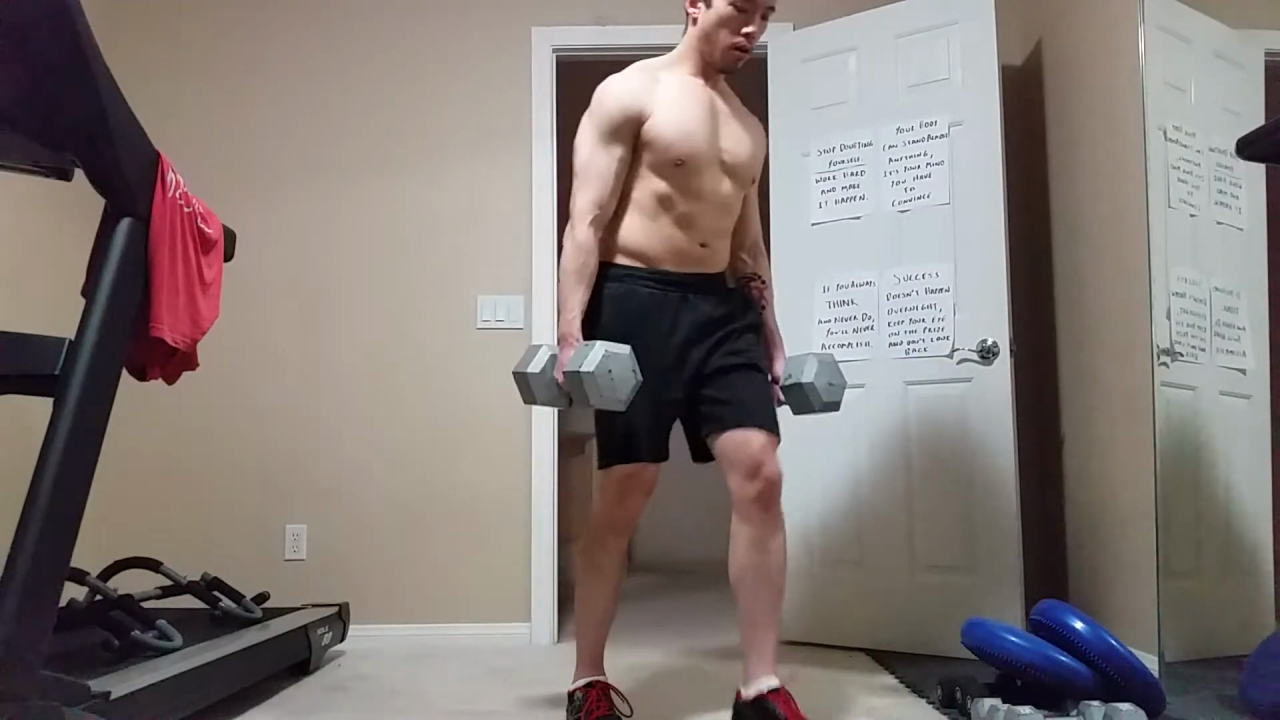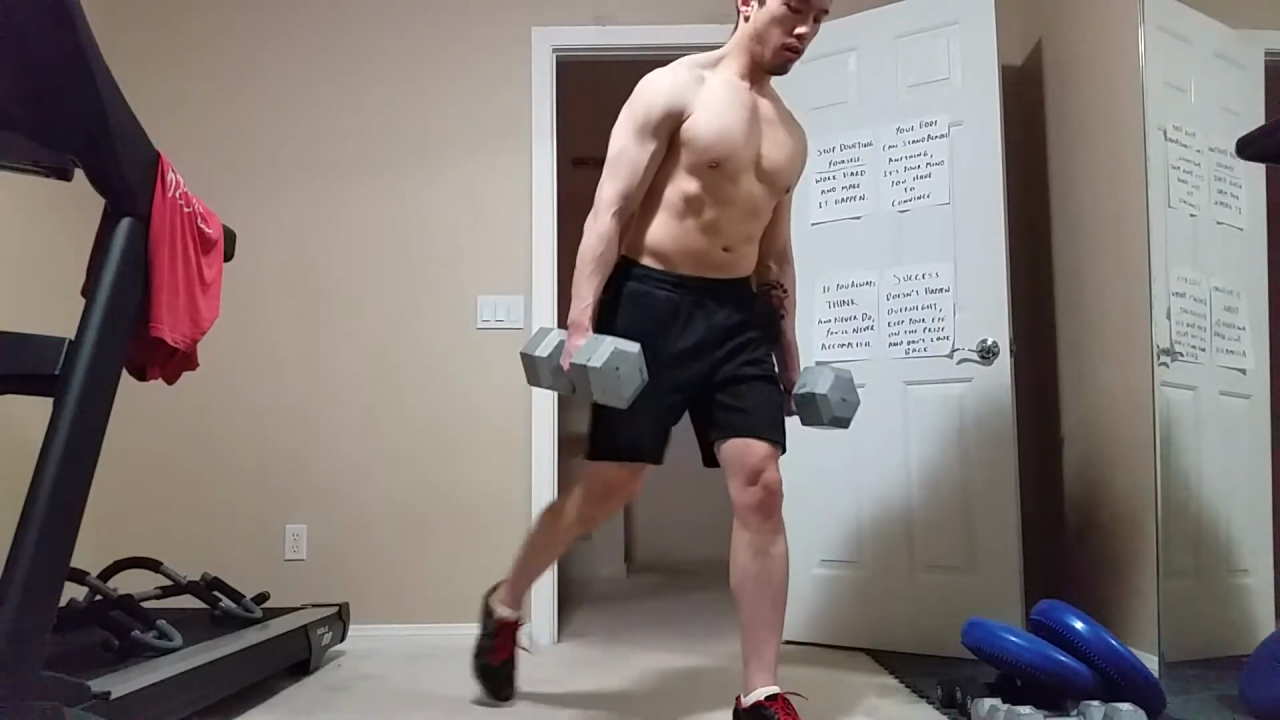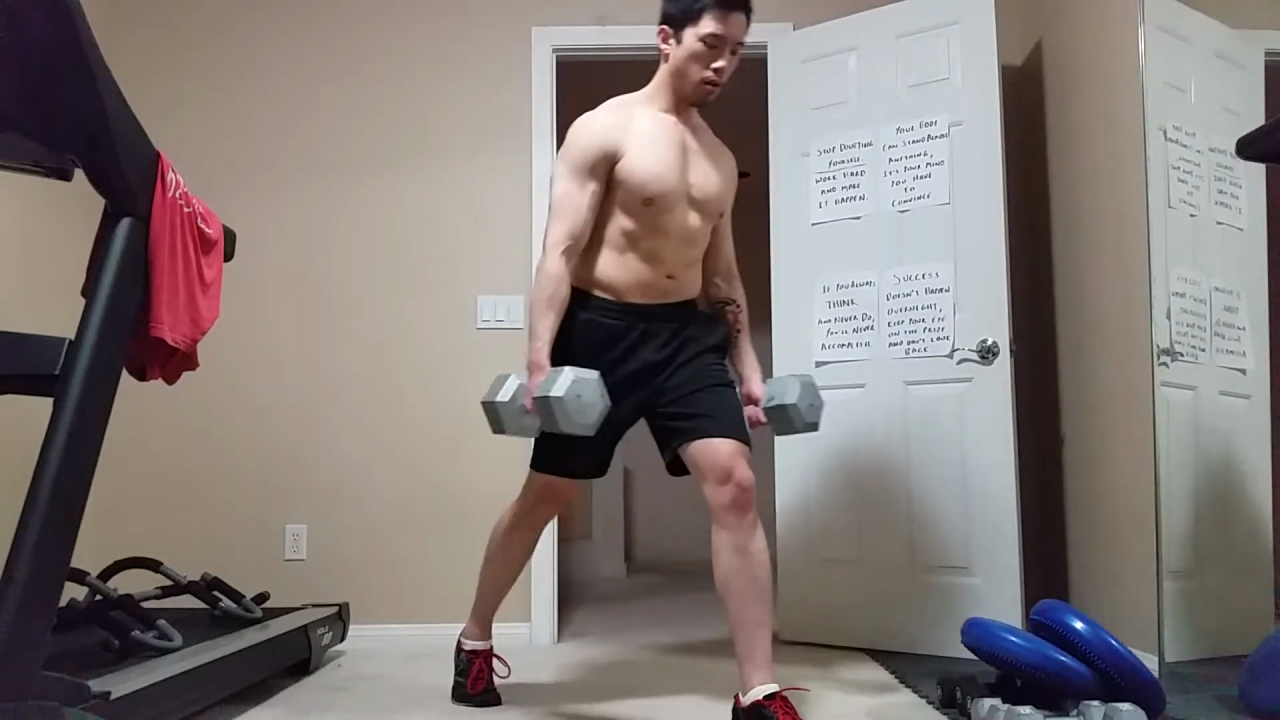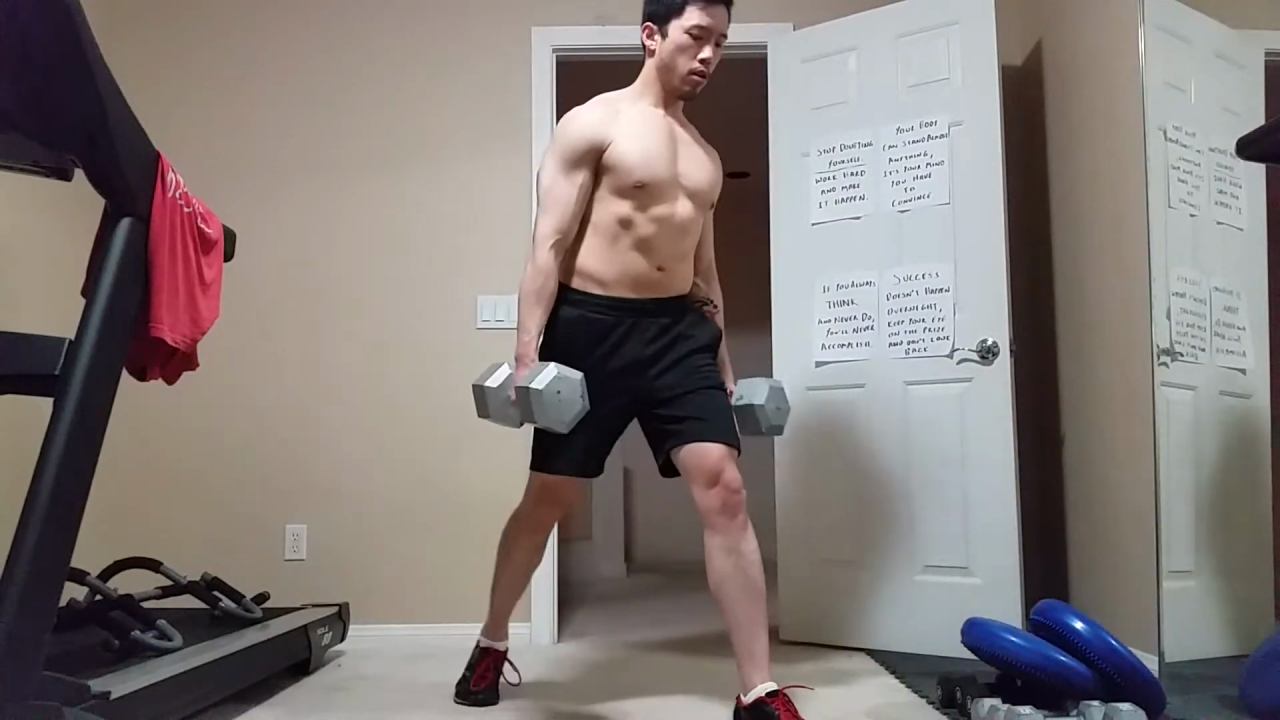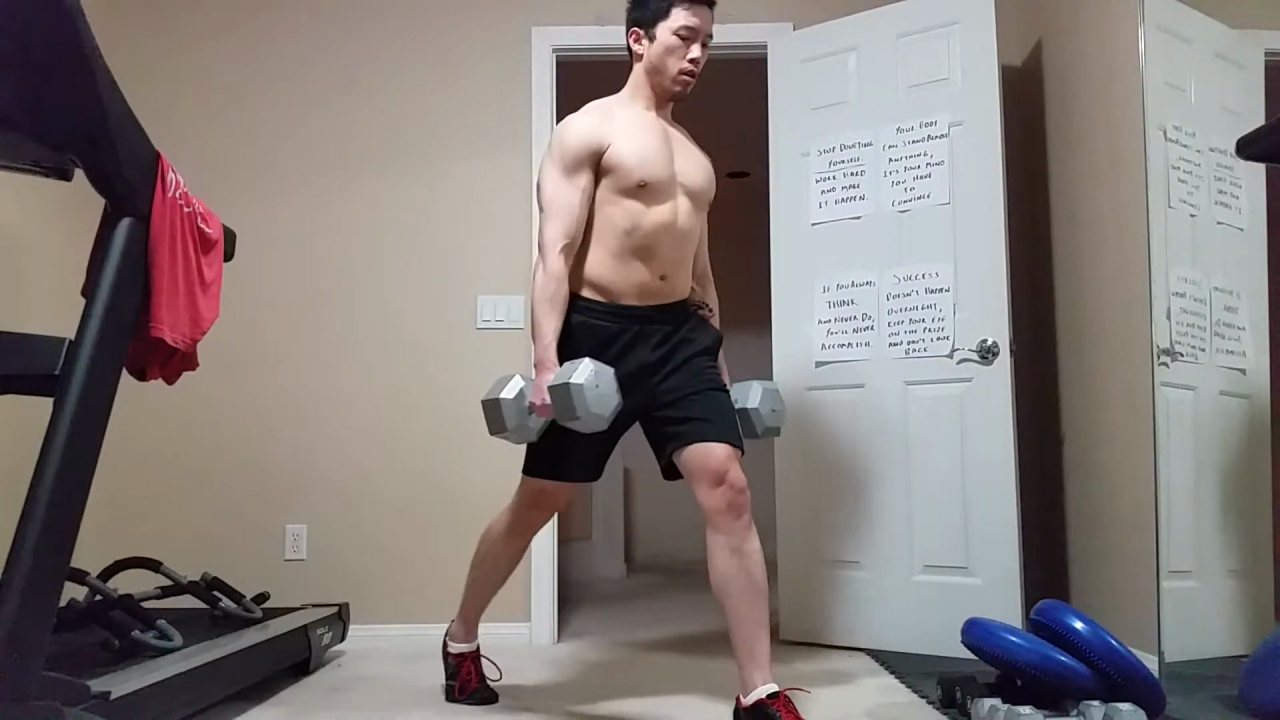
dt=0.4s
person 1, frame 1
left shoulder: (746, 122)
right shoulder: (629, 93)
right elbow: (586, 219)
left wrist: (770, 338)
right wrist: (570, 329)
left hip: (722, 307)
right hip: (638, 301)
left knee: (759, 479)
right knee: (624, 494)
person 1, frame 2
left shoulder: (789, 132)
right shoulder: (672, 89)
right elbow: (610, 211)
left wrist: (789, 353)
right wrist: (579, 320)
left hip: (739, 314)
right hip: (653, 301)
left knee: (761, 487)
right knee: (608, 486)
right ankle: (506, 605)
person 1, frame 3
left shoulder: (720, 158)
right shoulder: (604, 130)
left elbow: (722, 273)
right elbow: (560, 251)
left wrist: (748, 368)
right wrist: (539, 357)
left hip: (687, 334)
right hip: (603, 330)
left knee: (735, 489)
right knee: (544, 497)
right ankle: (475, 642)
person 1, frame 4
left shoulder: (705, 155)
right shoulder: (591, 124)
right elbow: (549, 245)
left wrist: (723, 365)
right wrist: (527, 351)
left hip: (679, 332)
right hip: (593, 327)
left knee: (724, 493)
right knee: (548, 498)
right ankle: (491, 640)
person 1, frame 5
left shoulder: (696, 155)
right shoulder: (587, 131)
right elbow: (554, 253)
left wrist: (721, 366)
right wrist: (546, 360)
left hip: (679, 336)
right hip: (597, 331)
left knee: (729, 494)
right knee: (536, 502)
right ankle: (462, 639)
